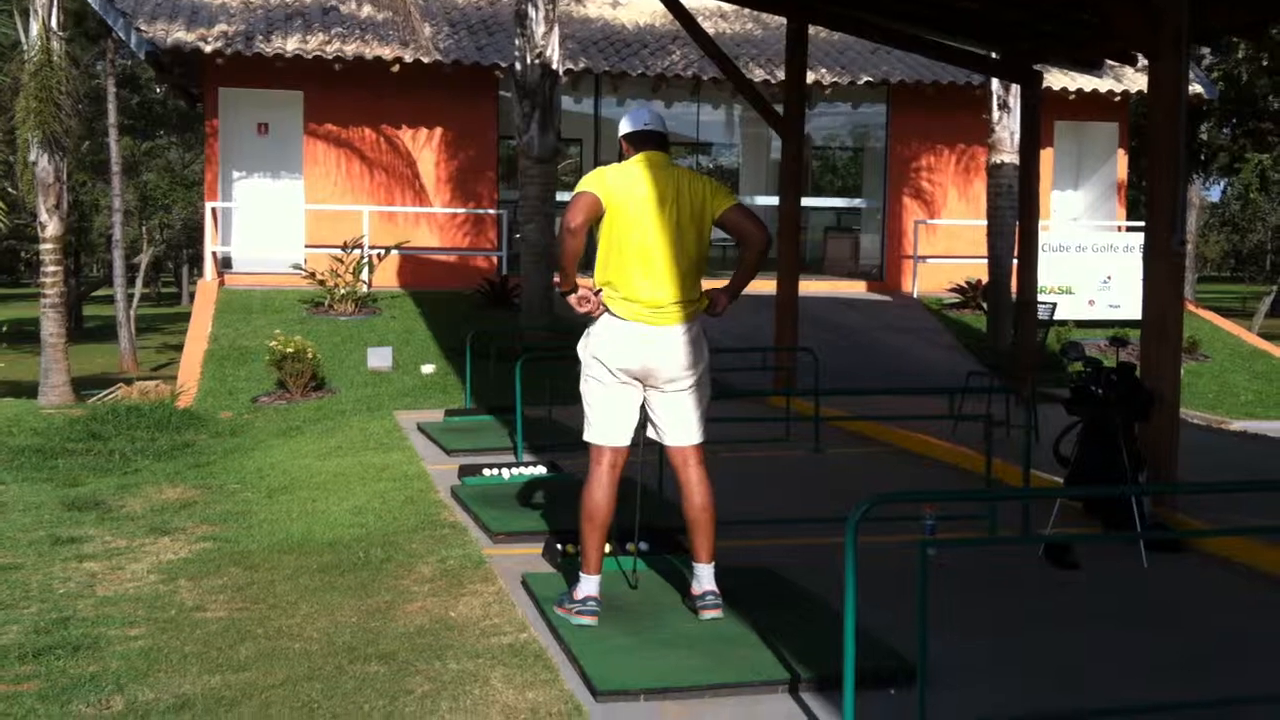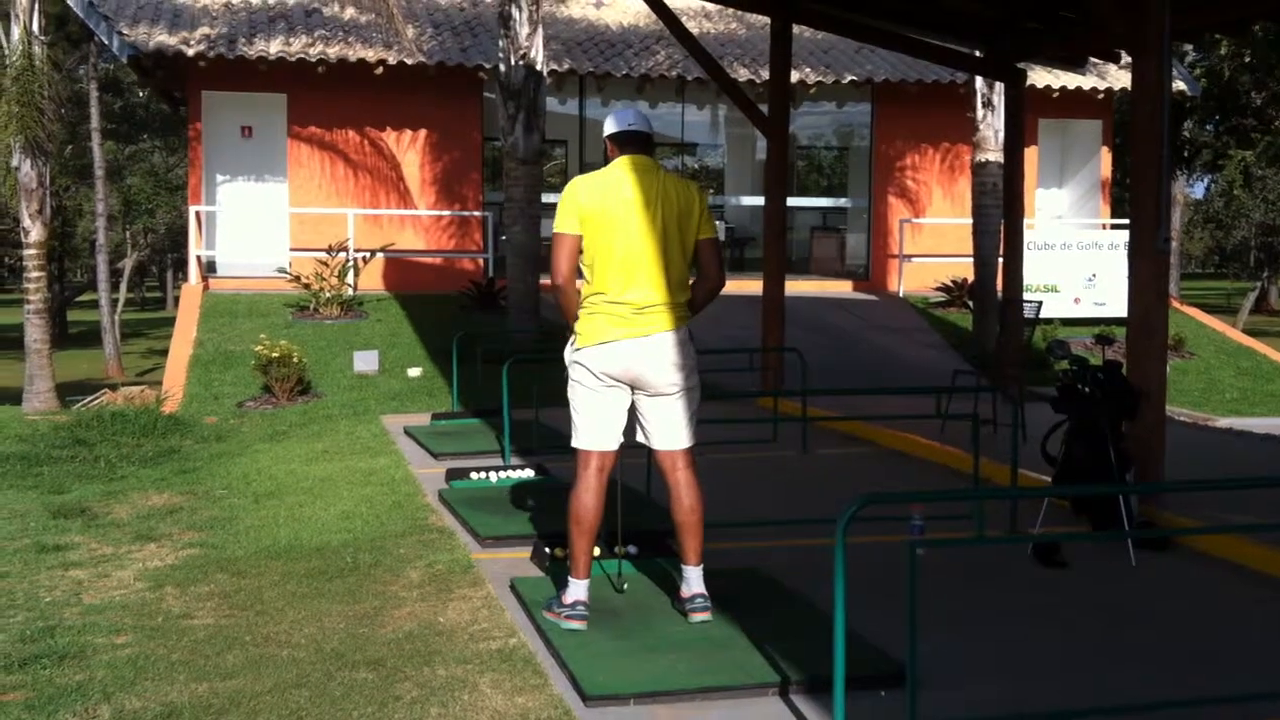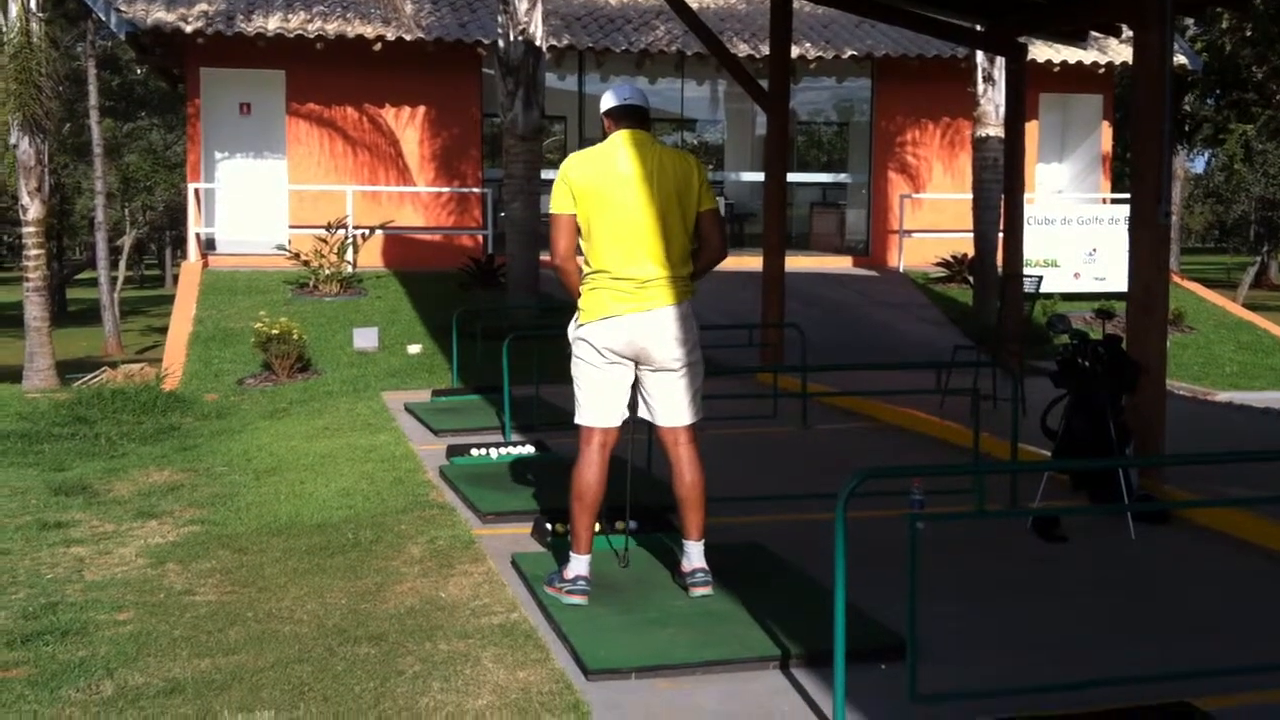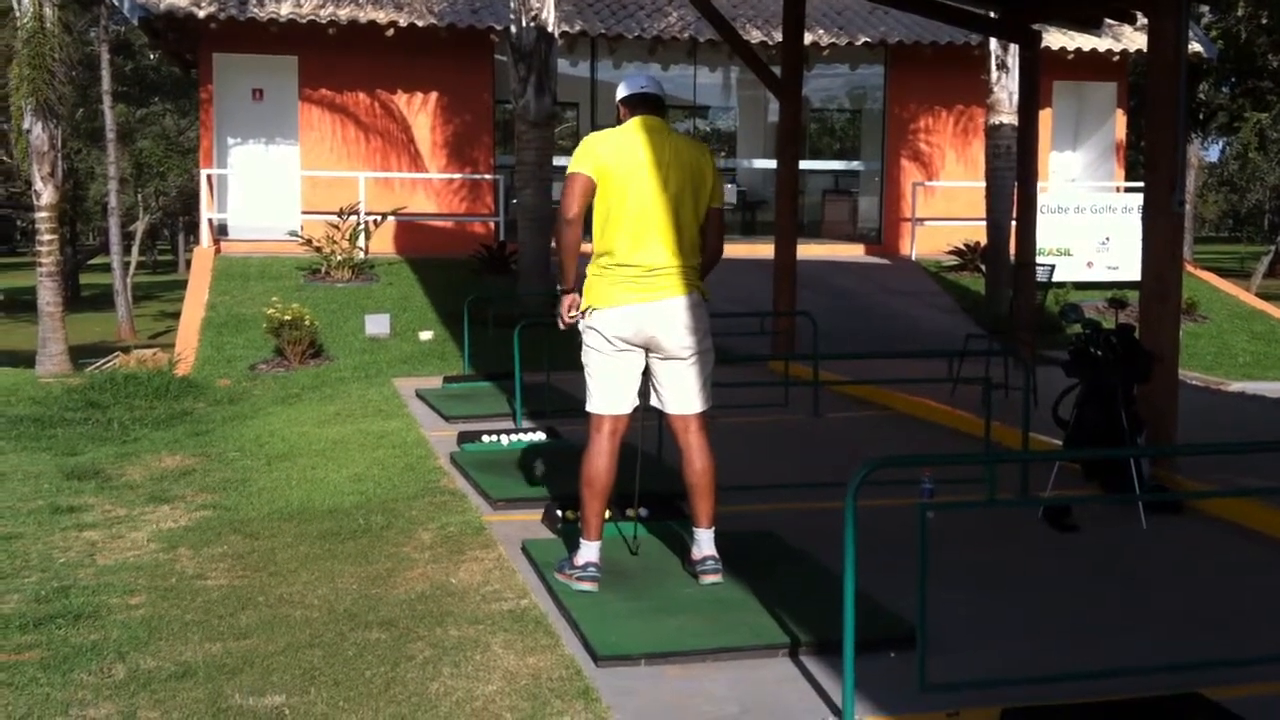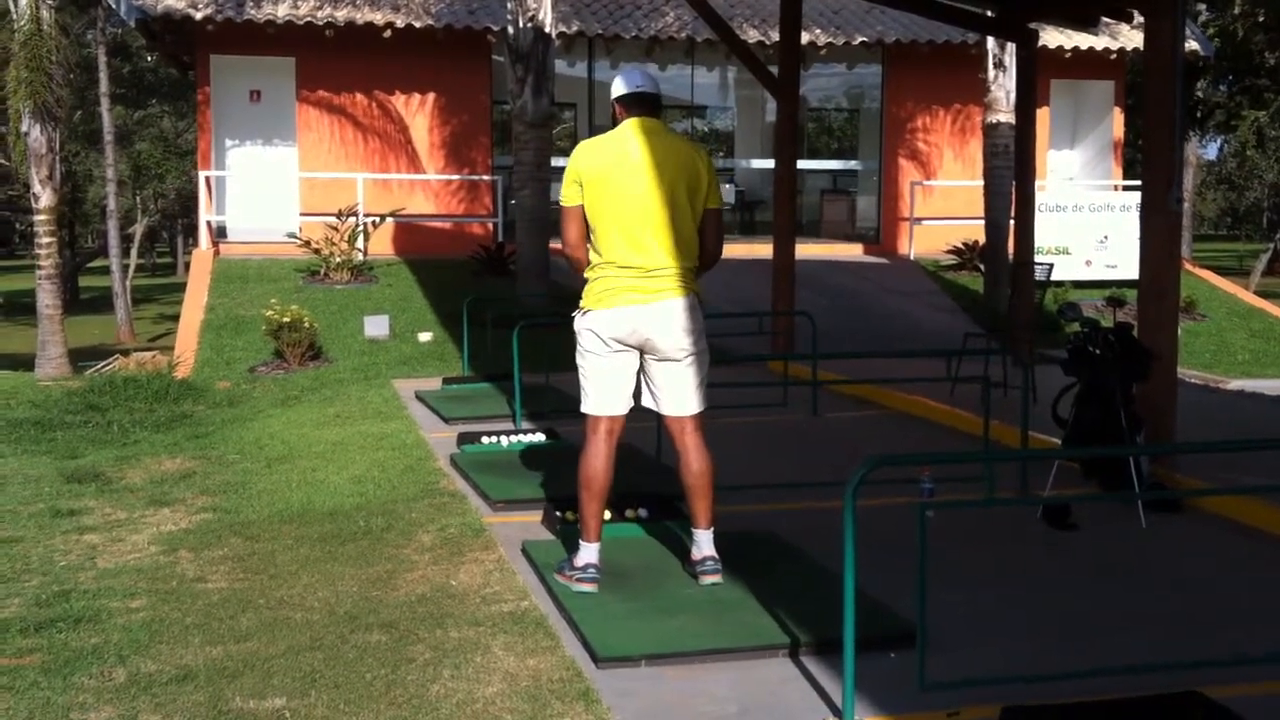
dt=1s
person 1, frame 1
left shoulder: (605, 177)
right shoulder: (701, 185)
left elbow: (574, 223)
right elbow: (758, 236)
left wrist: (569, 287)
right wrist: (727, 294)
left hip: (614, 336)
right hip: (678, 339)
left knee: (605, 463)
right knee: (689, 461)
left ankle: (587, 590)
right ankle: (706, 585)
person 1, frame 2
left shoulder: (582, 189)
right shoulder: (687, 193)
left elbow: (562, 278)
right elbow: (712, 278)
left wrist: (582, 327)
left hip: (599, 345)
right hip: (666, 343)
left knee: (592, 468)
right knee: (679, 465)
left ankle: (576, 595)
right ankle: (694, 588)
person 1, frame 3
left shoulder: (577, 165)
right shoulder: (685, 164)
left elbow: (562, 256)
right elbow: (715, 245)
left hip: (602, 320)
right hip: (669, 316)
left knee: (595, 443)
right knee: (681, 440)
left ankle: (577, 570)
right ankle: (696, 563)
person 1, frame 4
left shoulder: (598, 145)
right shoulder: (699, 154)
left elbow: (571, 217)
right elbow: (712, 247)
left wrist: (569, 287)
left hip: (611, 307)
right hip: (680, 305)
left knee: (605, 430)
right knee: (691, 428)
left ankle: (588, 557)
right ankle: (705, 550)
person 1, frame 5
left shoulder: (588, 153)
right shoulder: (694, 156)
left elbow: (573, 246)
right elbow: (711, 250)
left hip: (607, 309)
right hip: (674, 307)
left knee: (601, 432)
right knee: (687, 430)
left ankle: (587, 557)
right ankle: (705, 551)
